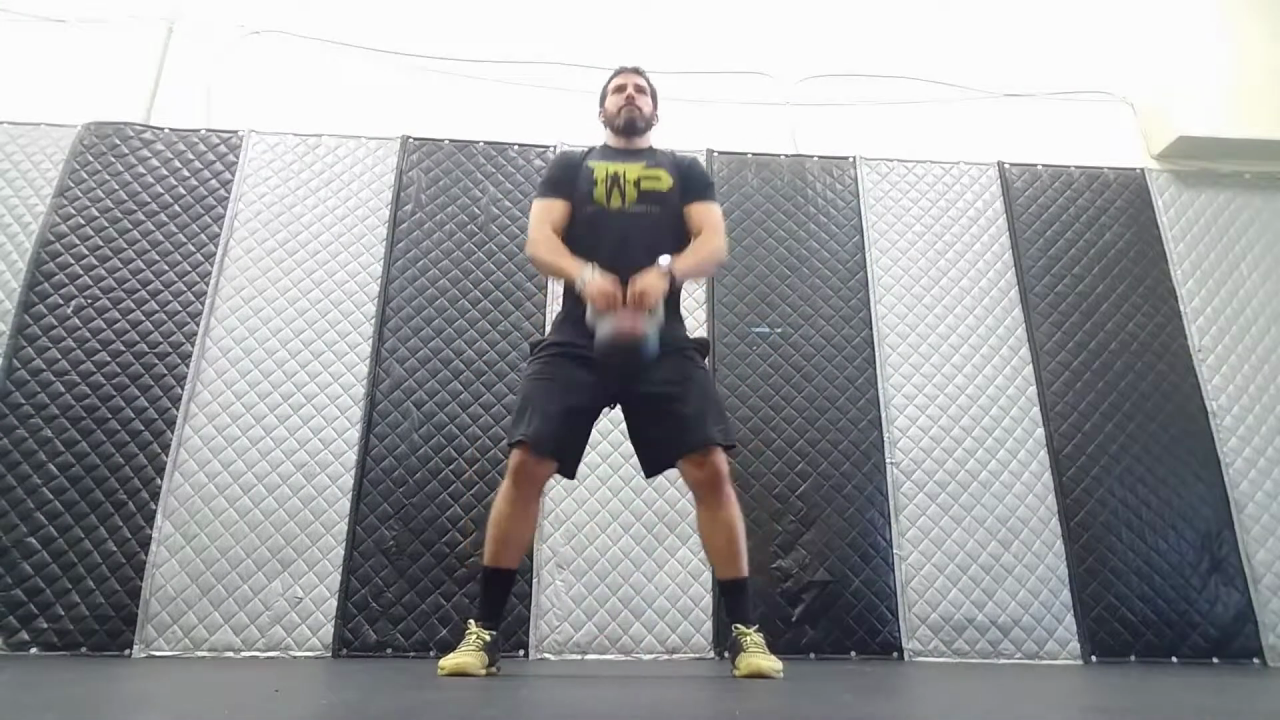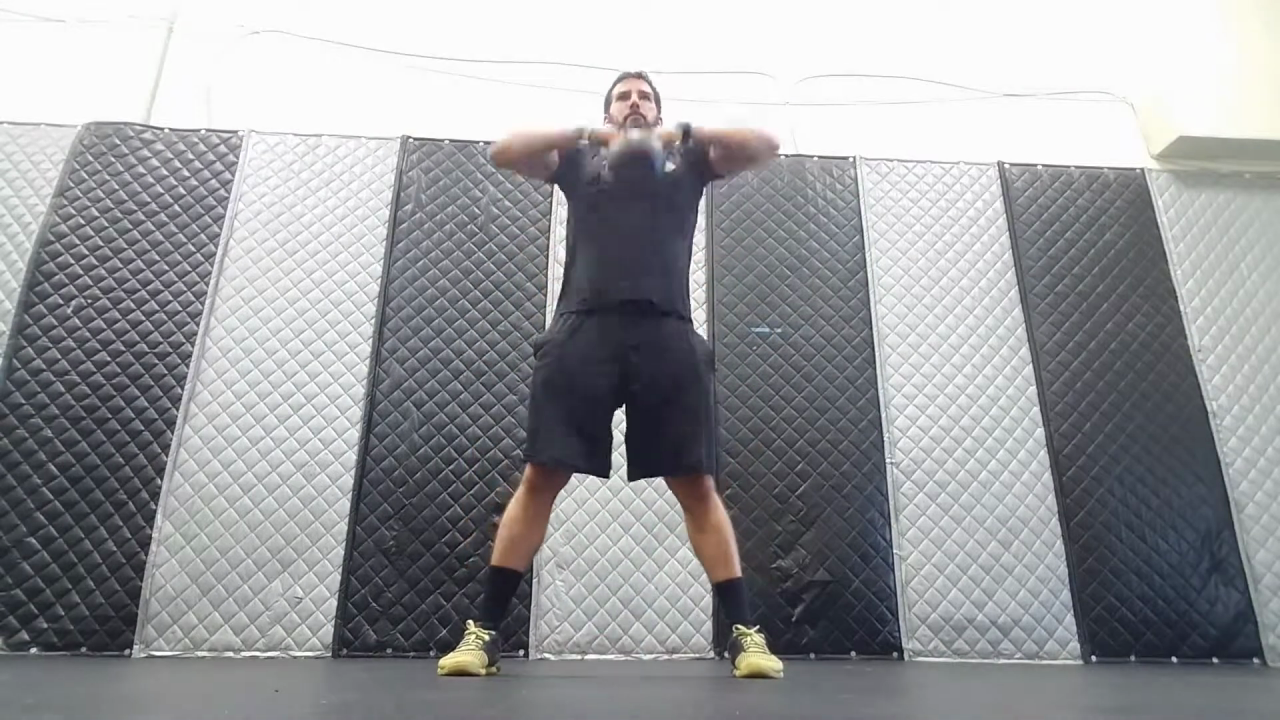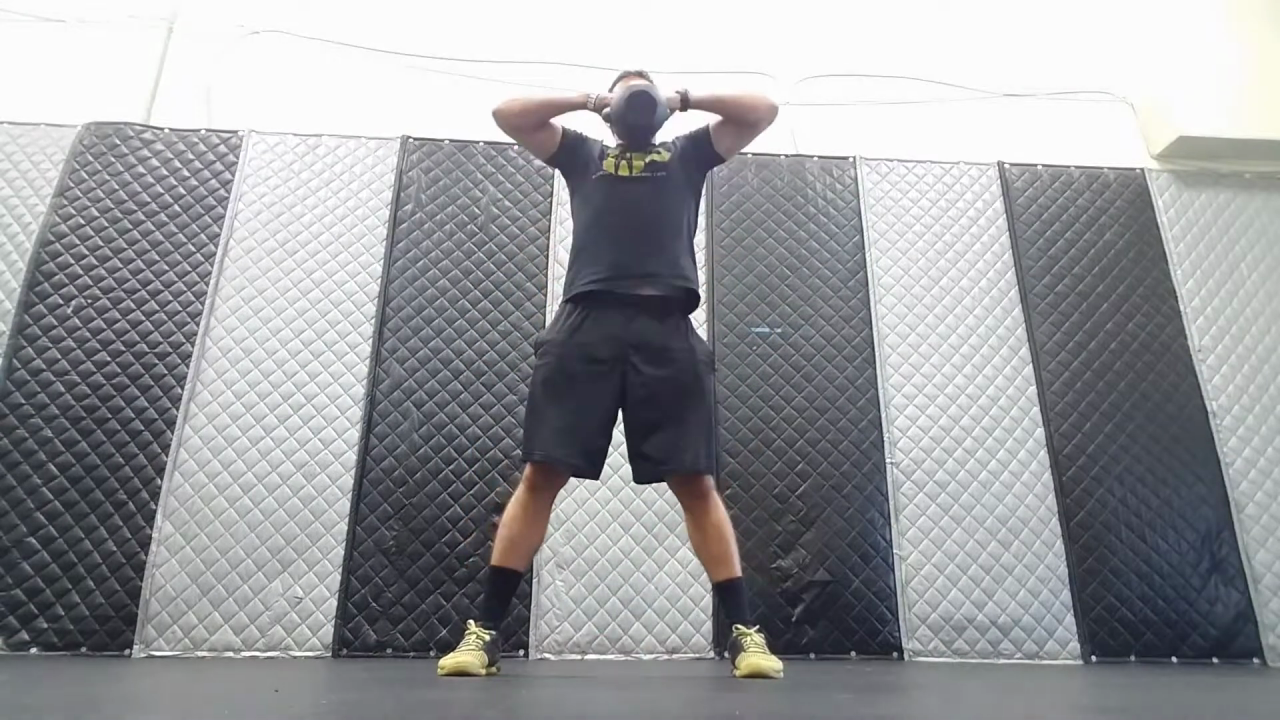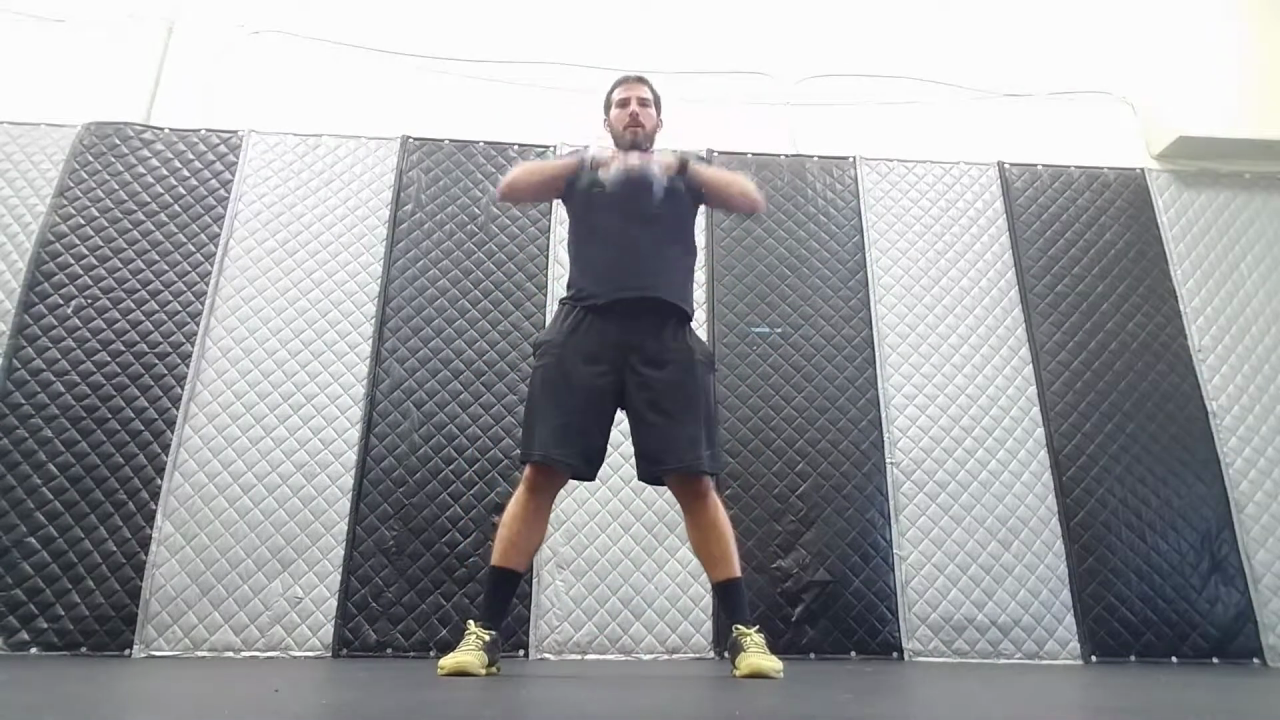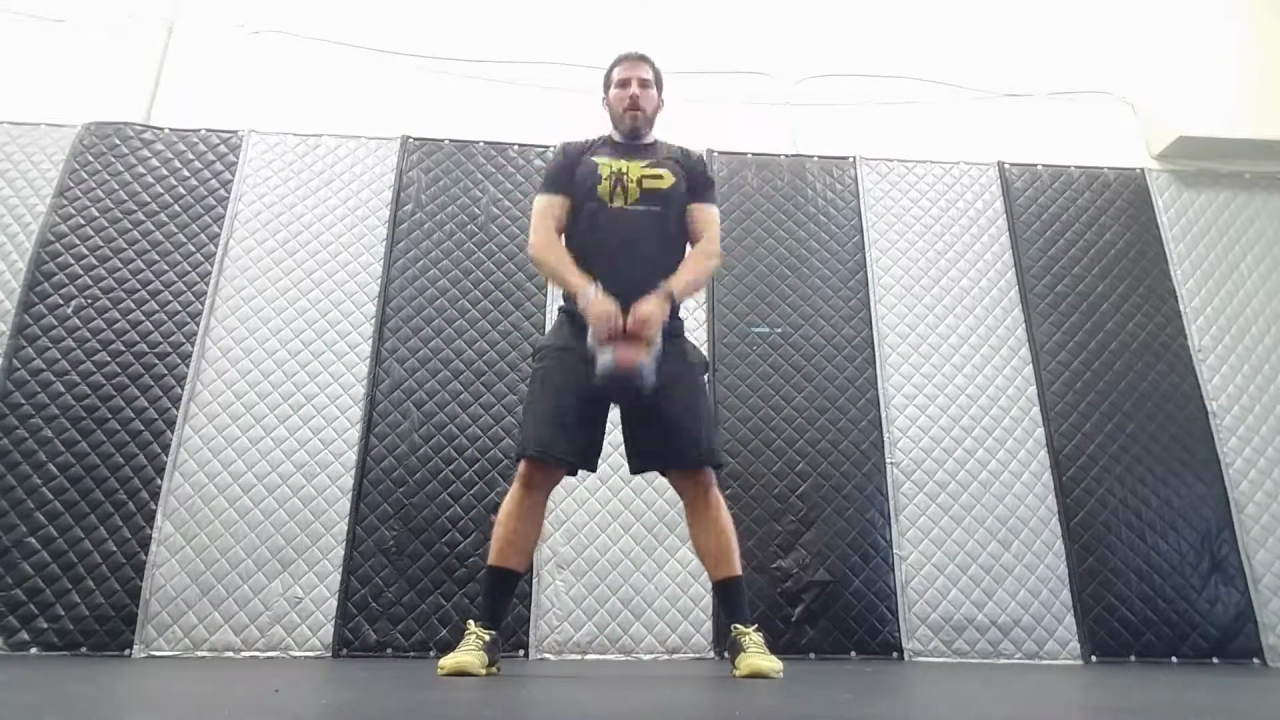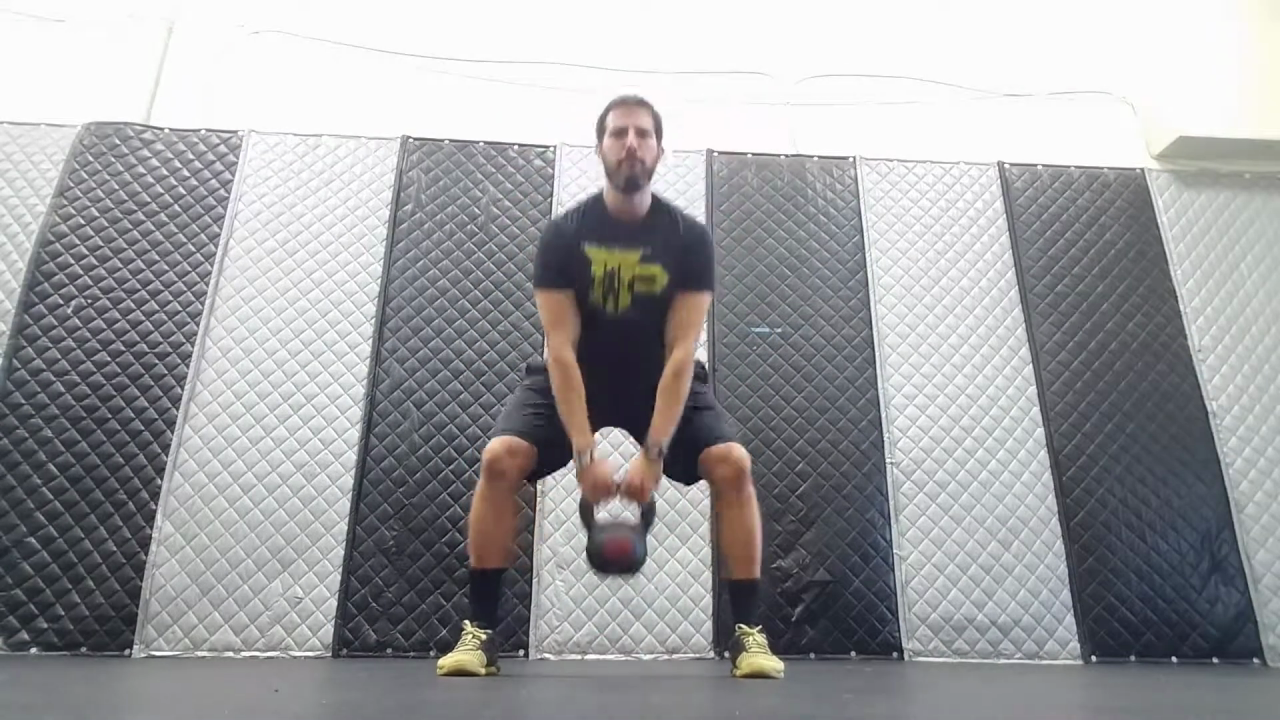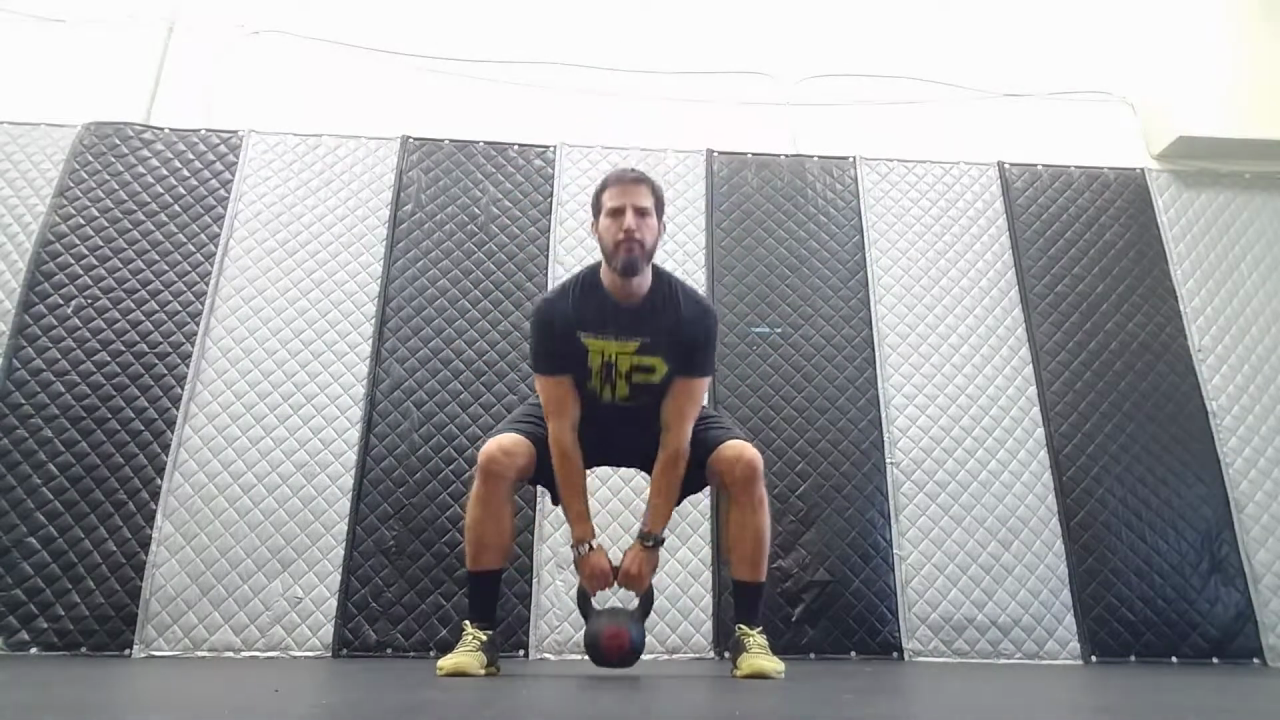
dt=0.2s
person 1, frame 1
left shoulder: (682, 170)
right shoulder: (571, 167)
left elbow: (714, 245)
right elbow: (538, 242)
left wrist: (666, 272)
right wrist: (583, 275)
left hip: (662, 343)
right hip: (576, 343)
left knee: (712, 472)
right knee: (525, 466)
left ankle: (744, 632)
right ankle: (482, 632)
person 1, frame 2
left shoulder: (687, 156)
right shoulder: (579, 156)
left elbow: (763, 144)
right elbow: (505, 150)
left wrist: (684, 131)
right wrist: (591, 129)
left hip: (664, 330)
right hip: (585, 328)
left knee: (696, 483)
right knee: (541, 476)
left ankle: (744, 633)
right ankle: (483, 630)
person 1, frame 3
left shoulder: (688, 149)
right shoulder: (581, 149)
left elbow: (761, 110)
right elbow: (508, 113)
left wrist: (686, 99)
right wrist: (588, 98)
left hip: (666, 327)
right hip: (586, 322)
left knee: (696, 482)
right knee: (541, 475)
left ankle: (743, 632)
right ankle: (483, 630)
person 1, frame 4
left shoulder: (684, 169)
right shoulder: (581, 166)
left elbow: (751, 199)
right elbow: (511, 186)
left wrist: (680, 164)
right wrist: (588, 160)
left hip: (664, 333)
right hip: (584, 328)
left knee: (694, 483)
right knee: (541, 476)
left ankle: (744, 633)
right ankle: (483, 632)
person 1, frame 5
left shoulder: (689, 167)
right shoulder: (572, 160)
left elbow: (709, 250)
right elbow: (540, 240)
left wrist: (664, 295)
right wrist: (587, 291)
left hip: (663, 343)
right hip: (577, 339)
left knee: (697, 480)
right knee: (535, 475)
left ankle: (743, 632)
right ankle: (483, 631)
person 1, frame 6
left shoulder: (691, 239)
right shoulder: (563, 236)
left elbow: (681, 354)
right elbow: (560, 351)
left wrist: (654, 454)
right wrist: (584, 455)
left hip: (659, 382)
right hip: (579, 378)
left knee: (732, 466)
right knee: (501, 459)
left ankle: (747, 631)
right ankle: (480, 630)
person 1, frame 7
left shoulder: (692, 313)
right shoulder: (558, 310)
left elbow: (676, 438)
right elbow: (563, 432)
left wrist: (649, 543)
right wrist: (583, 545)
left hip: (661, 425)
right hip: (577, 422)
left knee: (743, 465)
right knee: (496, 460)
left ankle: (749, 634)
right ankle: (478, 634)
